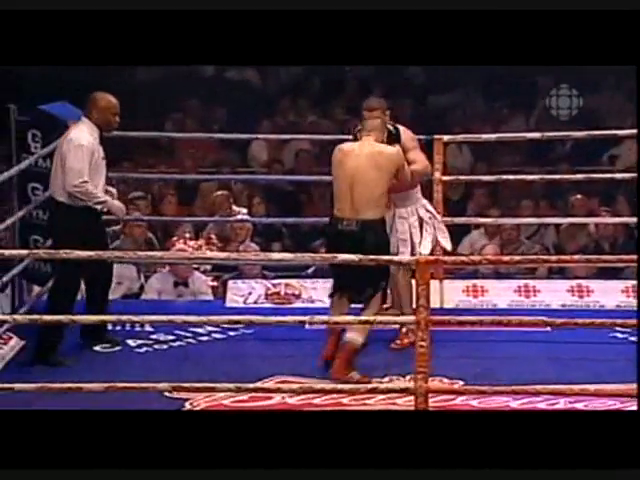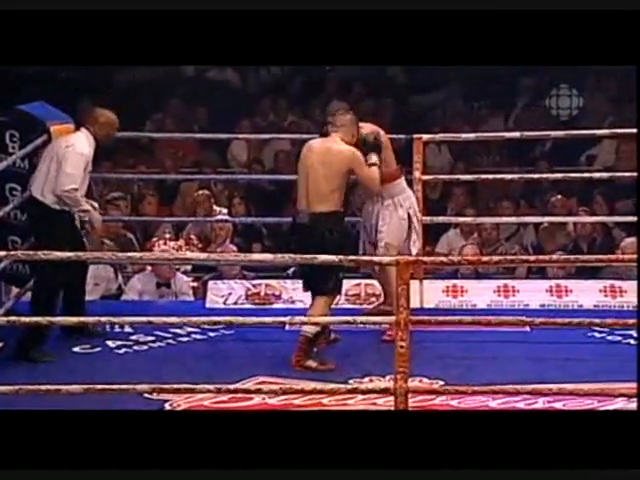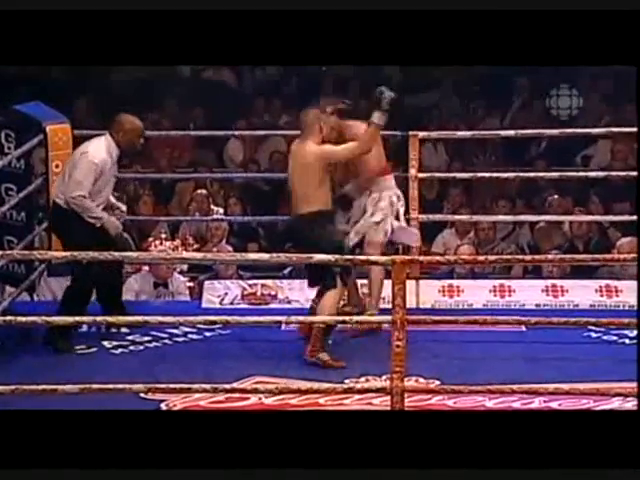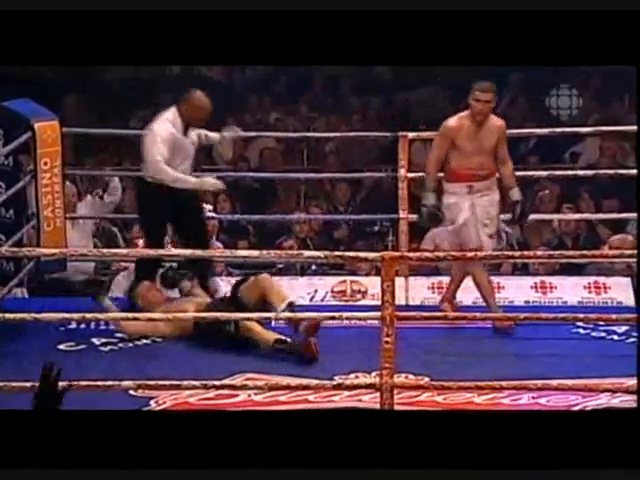
dt=1s
person 1, frame 1
left shoulder: (340, 151)
right shoulder: (392, 155)
right elbow: (405, 179)
left hip: (338, 229)
right hip: (371, 232)
left knee: (343, 290)
right knee: (372, 301)
left ankle: (332, 346)
right ankle: (342, 364)
person 1, frame 2
left shoulder: (309, 146)
right shoulder: (349, 153)
right elbow: (374, 186)
right wrist: (373, 157)
left hip: (303, 223)
right hip: (327, 225)
left knee: (319, 282)
right knee: (327, 292)
left ankle: (321, 333)
right ankle: (301, 354)
person 1, frame 3
left shoulder: (298, 147)
right shoulder: (321, 153)
right elbow: (362, 148)
right wrist: (380, 112)
left hip: (302, 225)
right hip: (315, 225)
left knee: (330, 281)
right knee: (336, 286)
left ankle: (319, 323)
right ankle: (315, 347)
person 1, frame 4
left shoulder: (173, 302)
right shoulder: (155, 320)
left elbow: (204, 298)
right elbow: (130, 327)
left wrist: (186, 283)
right wrist: (108, 305)
left hip: (224, 303)
right hip: (207, 321)
left knee: (262, 280)
right knee: (248, 326)
left ankle: (300, 326)
right ankle: (295, 346)
person 2, frame 1
left shoulder: (88, 137)
right shoulder: (80, 140)
right elbow: (76, 185)
left wrist: (105, 190)
right wrist: (108, 203)
left hip: (85, 215)
right hip: (72, 217)
left knee: (100, 273)
right knee: (67, 282)
left ankle: (94, 330)
right ankle: (46, 348)
person 2, frame 2
left shoulder: (73, 141)
right shoulder: (80, 149)
right elbow: (66, 190)
left wrist: (84, 204)
right wrist: (90, 213)
left hip: (53, 212)
right hip: (49, 214)
left knee: (77, 263)
right knee: (52, 276)
left ankle: (75, 321)
right ankle: (30, 343)
person 2, frame 3
left shoulder: (109, 152)
right shoulder: (94, 156)
right elbow: (75, 196)
left wrist: (112, 204)
right wrist: (105, 220)
left hip: (86, 215)
right hip: (69, 216)
left knee: (110, 261)
right knee: (86, 273)
left ankle: (115, 315)
right ankle: (59, 333)
person 2, frame 4
left shoulder: (187, 121)
right shoulder: (160, 131)
left elbow: (197, 135)
right elbow: (156, 169)
left wrist: (220, 138)
right wrist: (196, 183)
left hip: (182, 189)
right hip: (156, 191)
left knee: (197, 238)
right knee: (154, 246)
left ankle: (199, 286)
person 3, frame 1
left shoulder: (403, 137)
left elbow: (424, 168)
left hip: (406, 206)
left knee: (399, 264)
left ankle: (409, 326)
right ankle: (400, 309)
person 3, frame 2
left shoulder: (368, 133)
left hip: (395, 197)
right hip: (377, 199)
left knee: (389, 256)
right knee: (372, 253)
right ankle: (389, 301)
person 3, frame 3
left shoulder: (357, 131)
right shoulder: (337, 138)
left elbow: (371, 168)
left wrist: (349, 192)
left hip: (380, 194)
right hip: (363, 196)
left knee: (372, 249)
right knee: (345, 249)
left ankle: (373, 312)
person 3, frame 4
left shoulder: (498, 126)
right shoulder: (452, 126)
left elbow: (504, 161)
right elbow: (433, 161)
left wrist: (515, 194)
right wrist: (429, 198)
left hip: (488, 192)
right hip: (460, 194)
left knee: (471, 251)
right knee: (473, 253)
left ankle: (448, 296)
right ankle: (495, 312)
